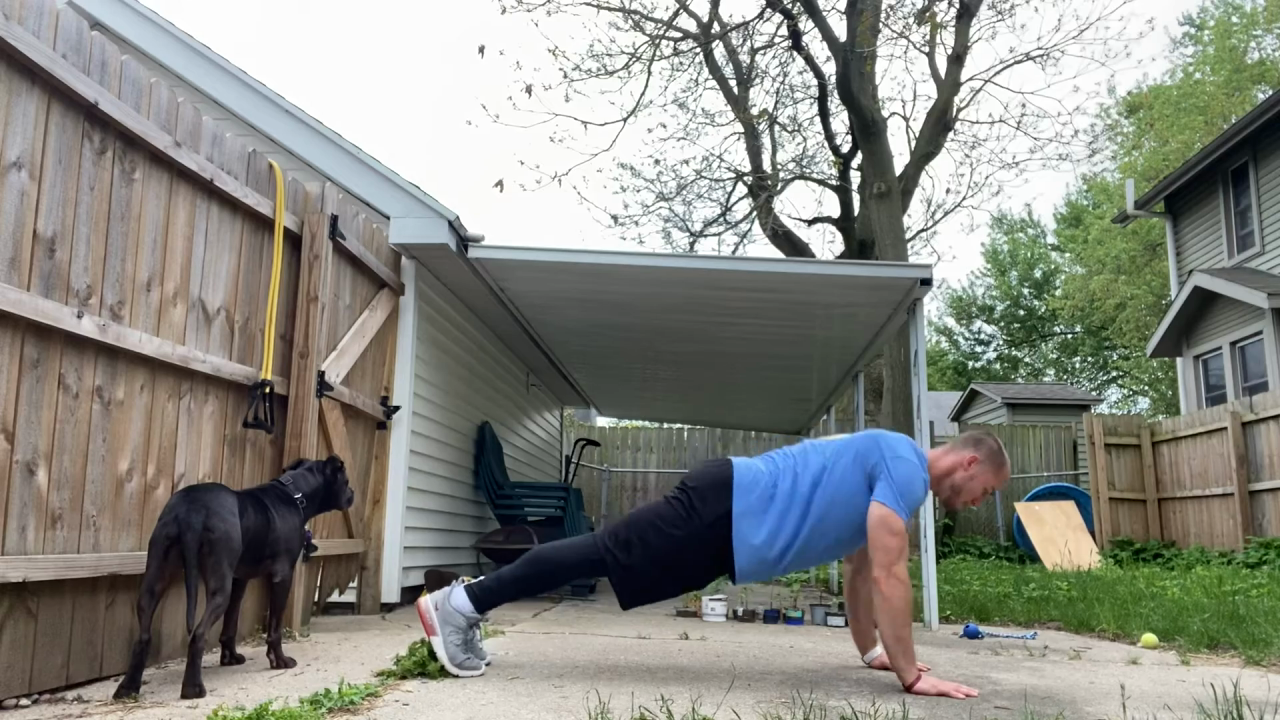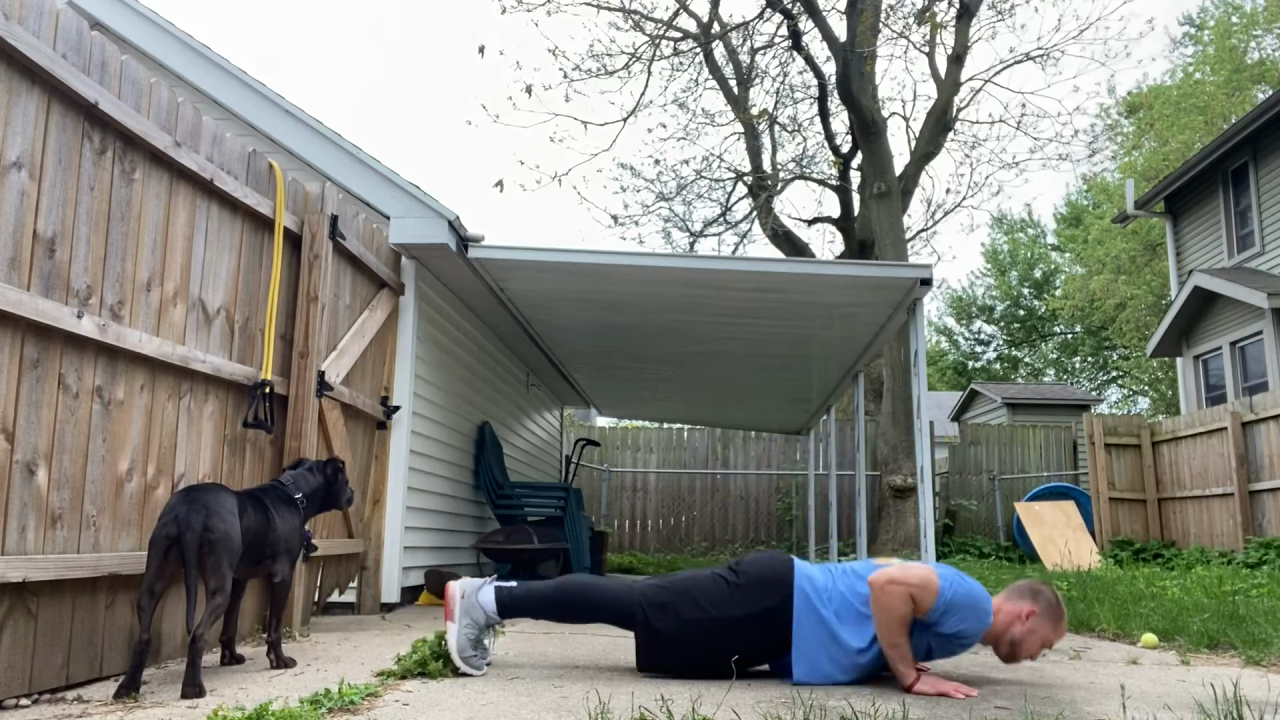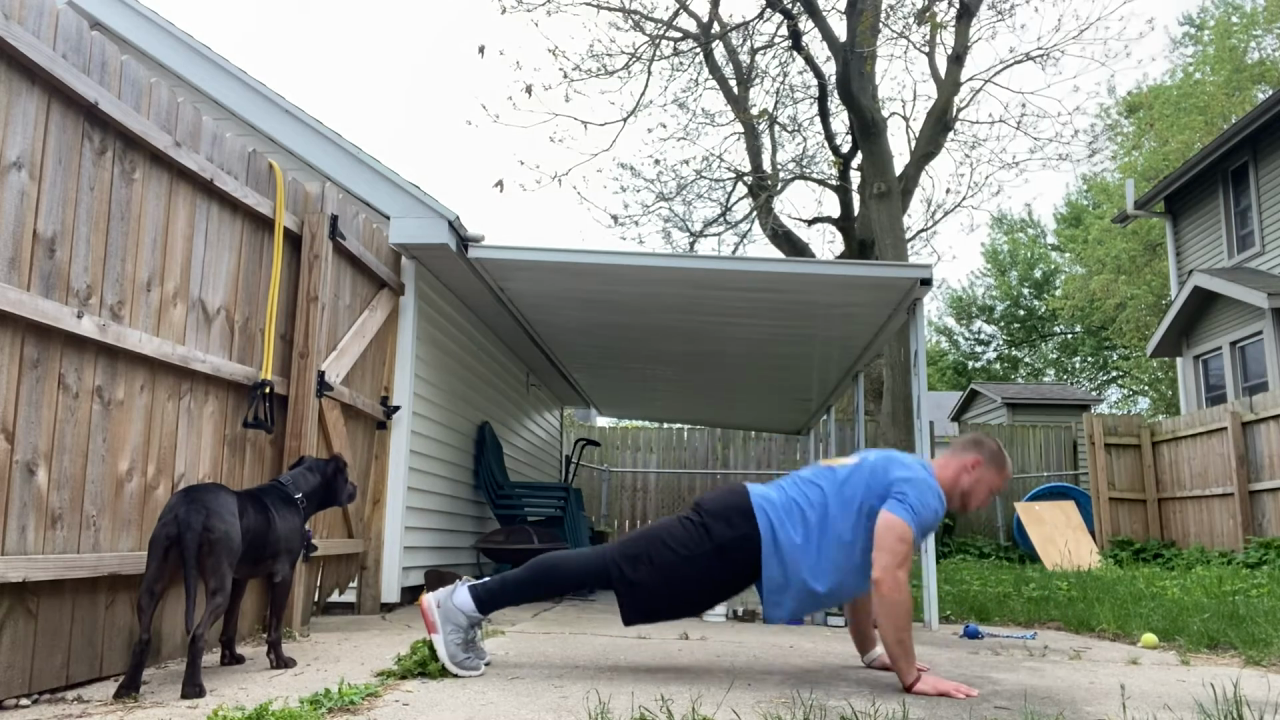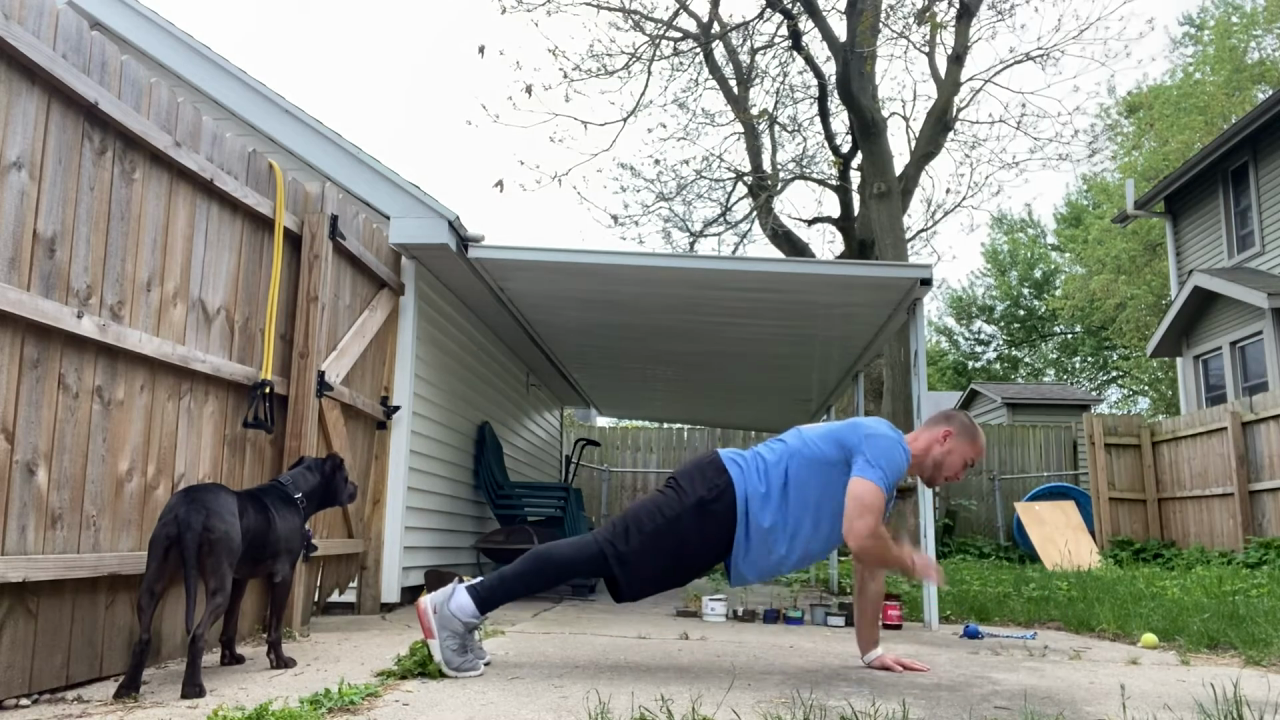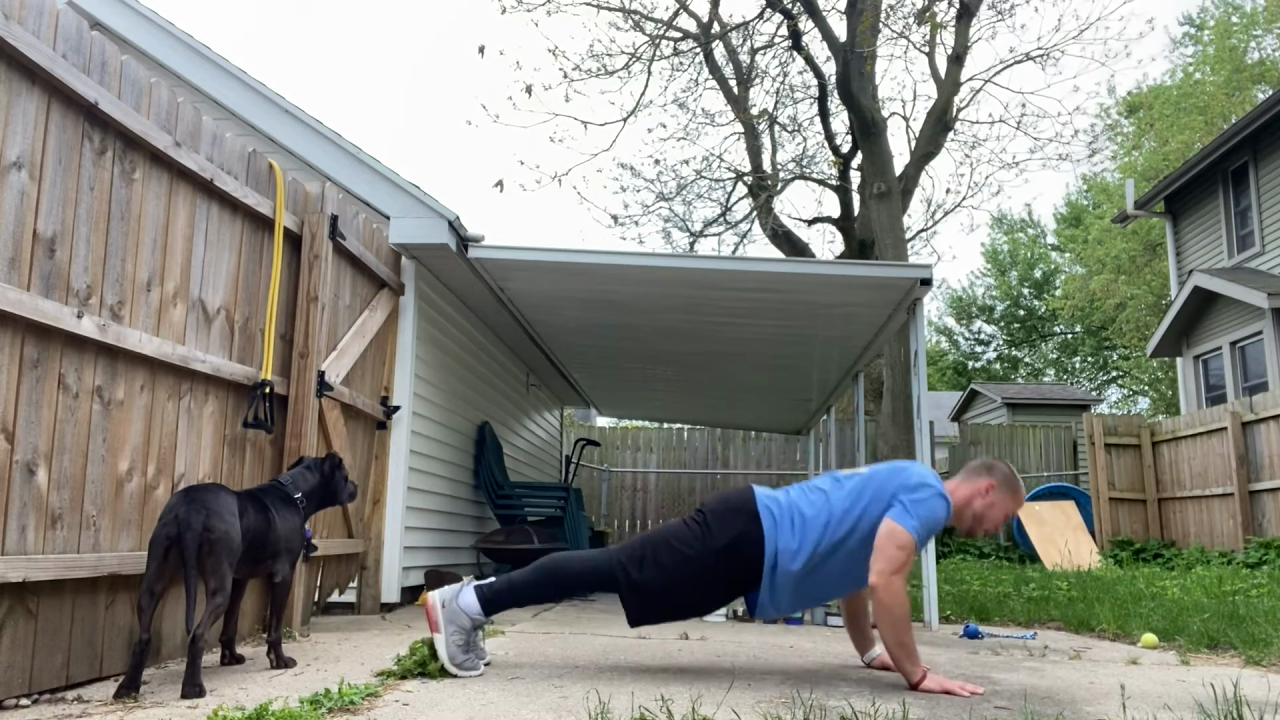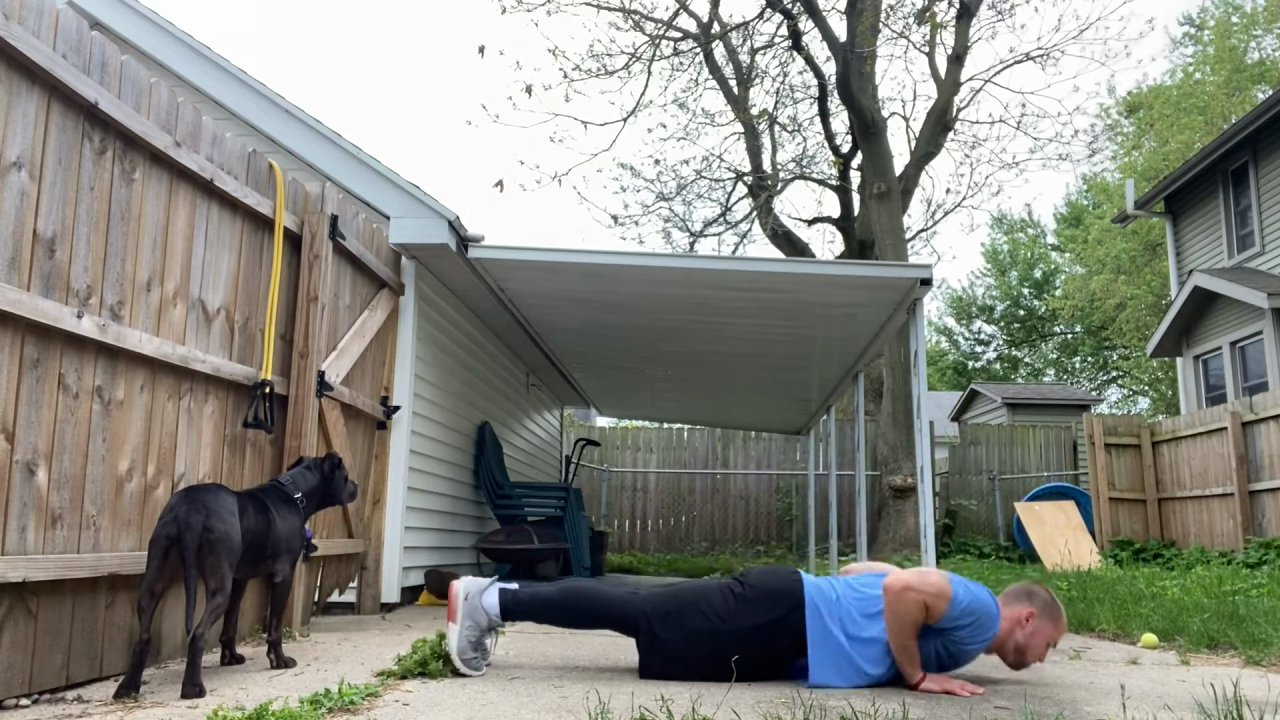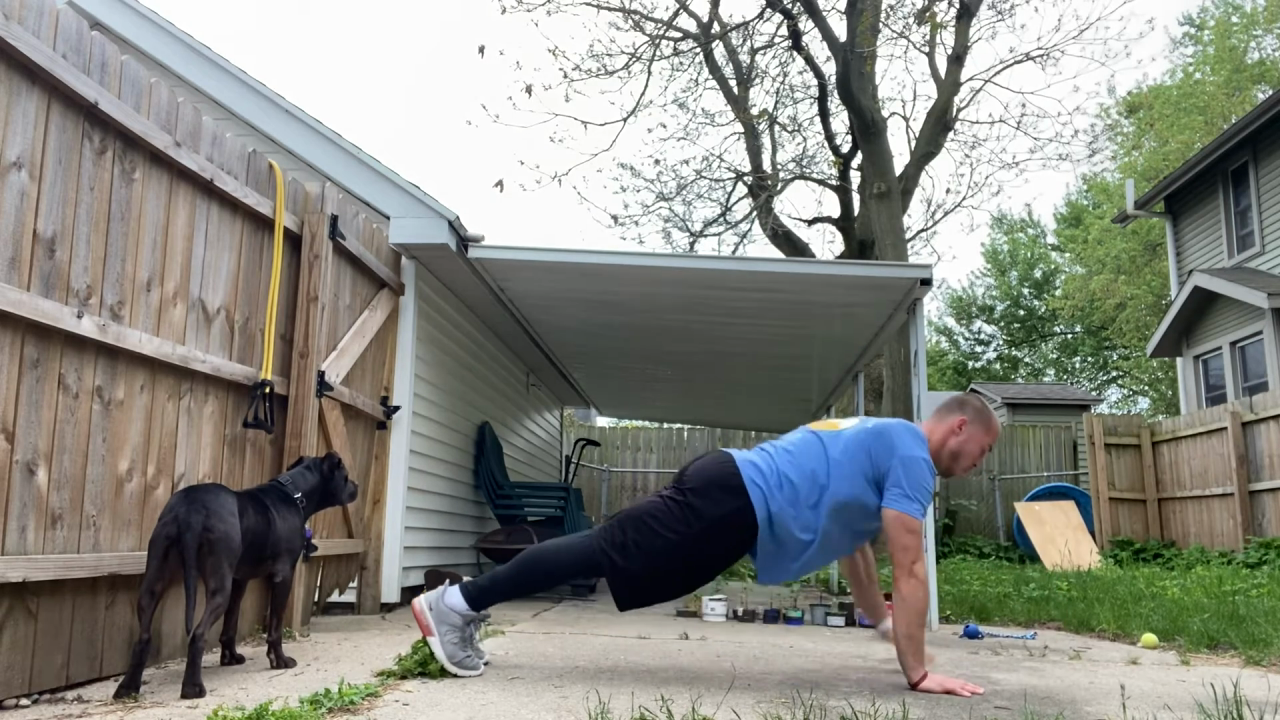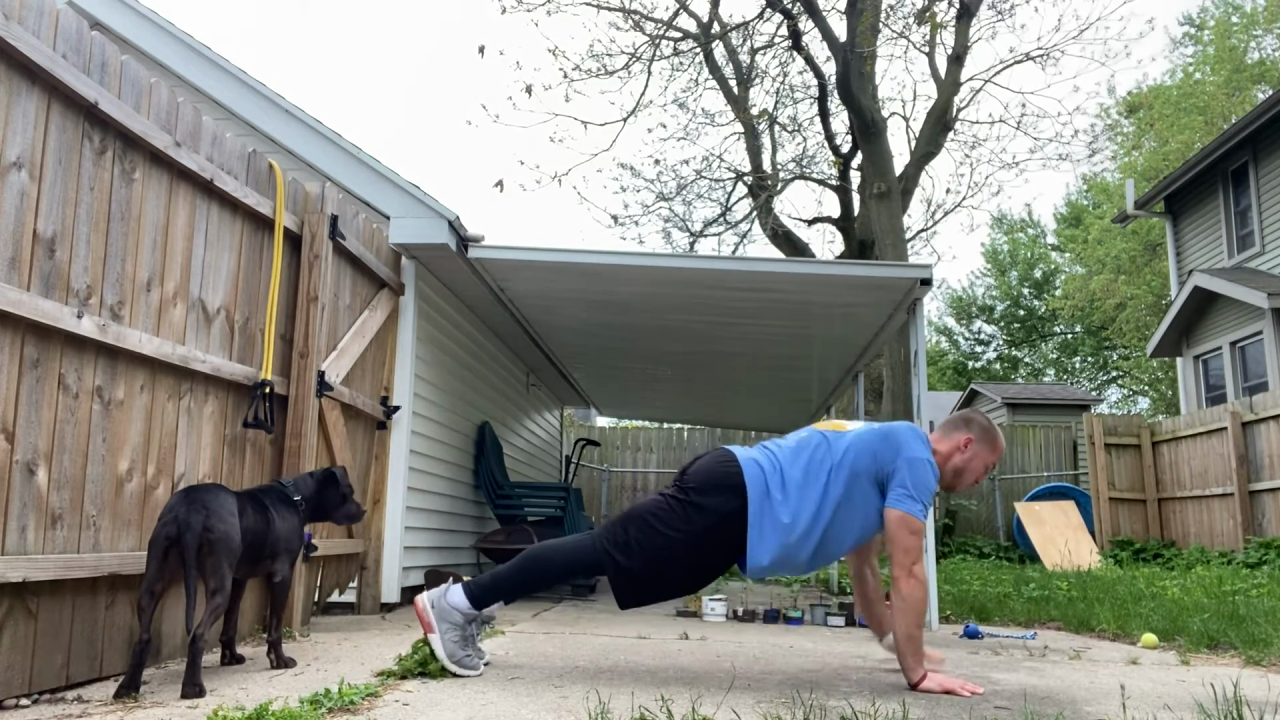
dt=0.5s
person 1, frame 1
left shoulder: (895, 466)
right shoulder: (907, 467)
left elbow: (857, 559)
right elbow: (886, 573)
left wrist: (870, 647)
right wrist: (909, 672)
left hip: (735, 514)
right hip: (728, 509)
left knee: (598, 557)
right knee: (601, 555)
left ankle: (466, 602)
right ankle: (459, 603)
person 1, frame 2
left shoulder: (956, 597)
right shoulder: (973, 605)
right elbow: (886, 585)
left wrist: (883, 655)
right wrist: (909, 674)
left hip: (787, 592)
right hip: (778, 607)
left knee: (635, 599)
right knee: (635, 606)
left ankle: (495, 593)
right ankle: (484, 598)
person 1, frame 3
left shoulder: (900, 476)
right shoulder: (921, 488)
left elbow: (859, 575)
right elbow: (885, 580)
left wrist: (872, 651)
right wrist: (912, 674)
left hip: (748, 531)
right hip: (743, 533)
left knee: (607, 565)
right knee: (611, 568)
left ankle: (465, 602)
right ankle: (461, 603)
person 1, frame 4
left shoulder: (877, 463)
right shoulder: (884, 443)
left elbow: (867, 564)
right elbow: (861, 540)
left wrist: (871, 649)
right wrist: (911, 561)
left hip: (724, 510)
right hip: (717, 499)
left knee: (597, 553)
right knee: (604, 555)
left ankle: (464, 604)
right ankle: (458, 605)
person 1, frame 5
left shoulder: (913, 491)
right shoulder: (929, 496)
left elbow: (841, 548)
right elbow: (884, 582)
left wrist: (867, 648)
right wrist: (915, 672)
left hip: (755, 536)
right hip: (748, 535)
left knee: (611, 571)
right knee: (614, 571)
left ankle: (470, 598)
right ankle: (467, 601)
person 1, frame 6
left shoulder: (958, 603)
right shoulder: (980, 612)
left elbow: (858, 570)
right elbow: (900, 588)
left wrist: (887, 658)
right wrist: (914, 672)
left hip: (794, 603)
right hip: (786, 619)
left knee: (638, 607)
right knee: (638, 614)
left ankle: (496, 593)
right ankle: (490, 598)
person 1, frame 7
left shoulder: (885, 439)
right shoulder: (912, 456)
left elbow: (848, 538)
right elbow: (909, 572)
left wrist: (880, 619)
right wrist: (918, 672)
left hip: (727, 488)
right hip: (732, 505)
left knee: (599, 552)
right knee: (604, 554)
left ankle: (459, 604)
right ankle: (453, 603)
person 1, frame 8
left shoulder: (888, 445)
right shoulder: (916, 457)
left elbow: (857, 550)
right elbow: (909, 573)
left wrist: (886, 632)
right wrist: (917, 672)
left hip: (729, 485)
right hip: (733, 501)
left knee: (601, 550)
right knee: (605, 552)
left ankle: (465, 603)
right ankle: (457, 601)
